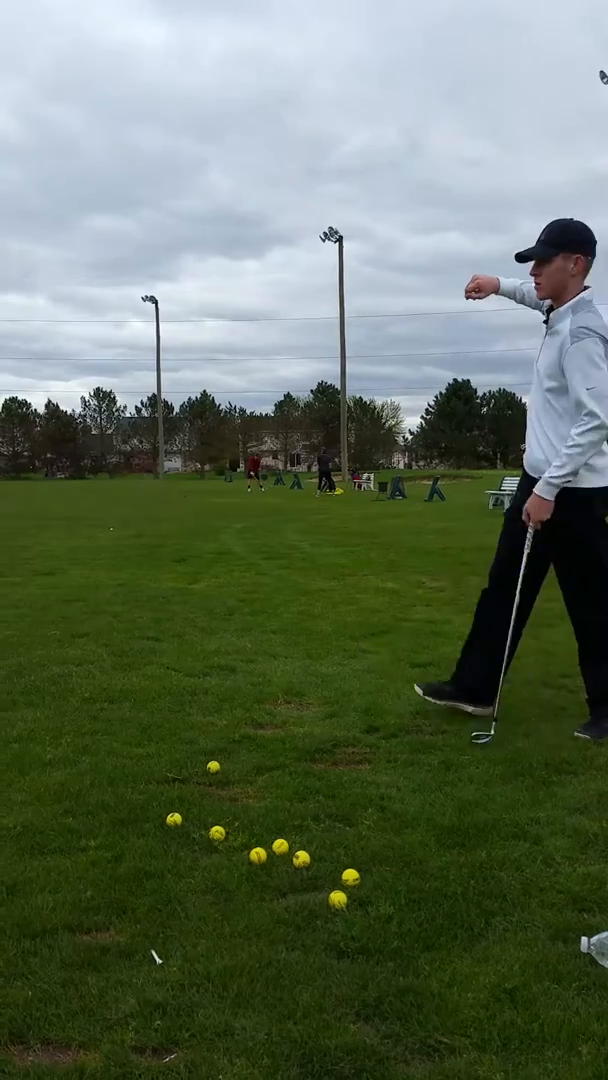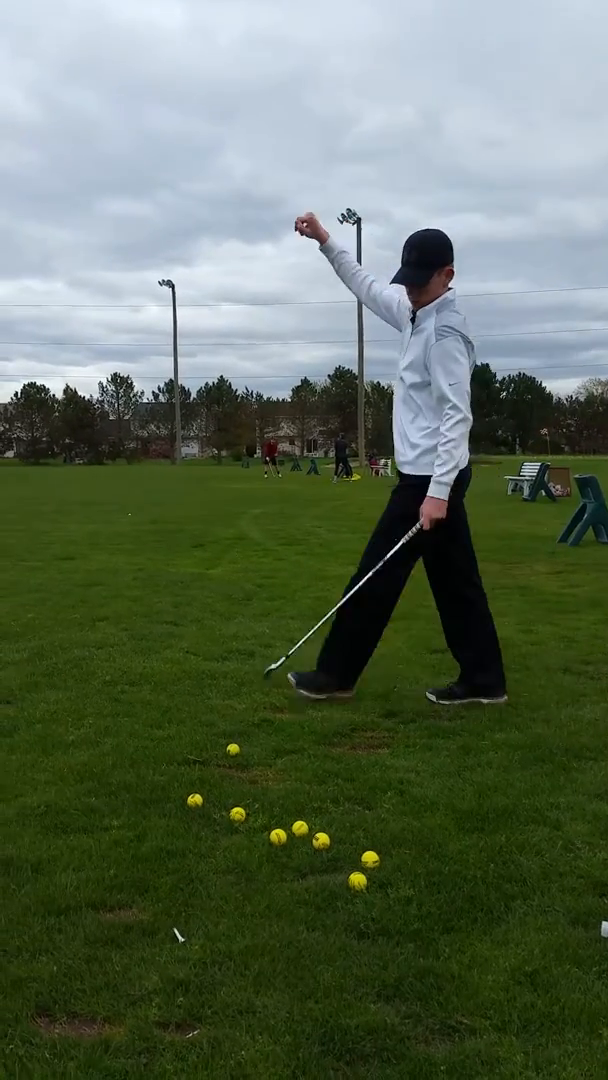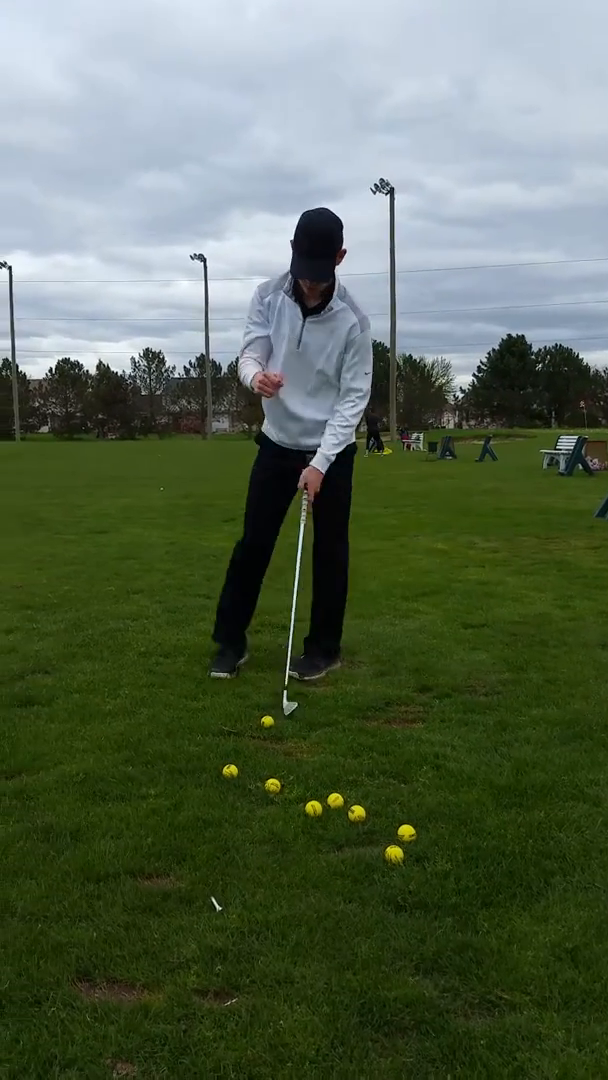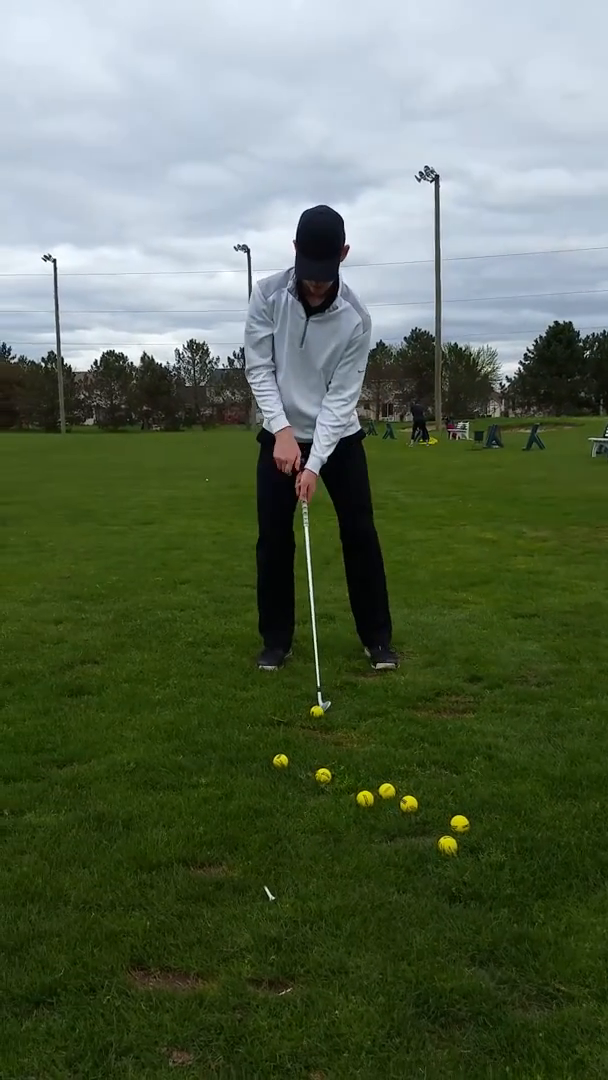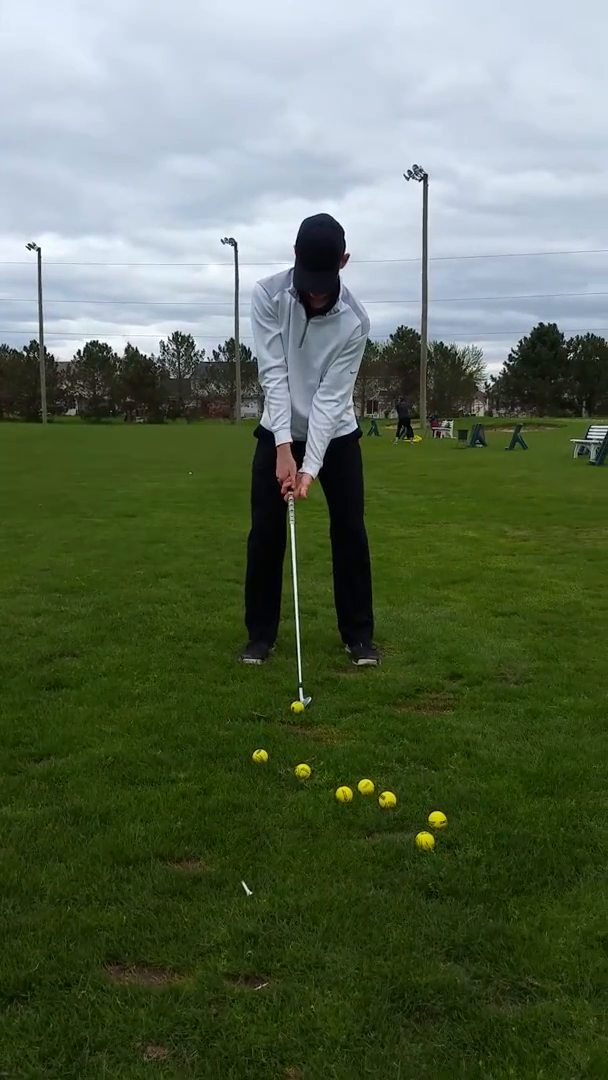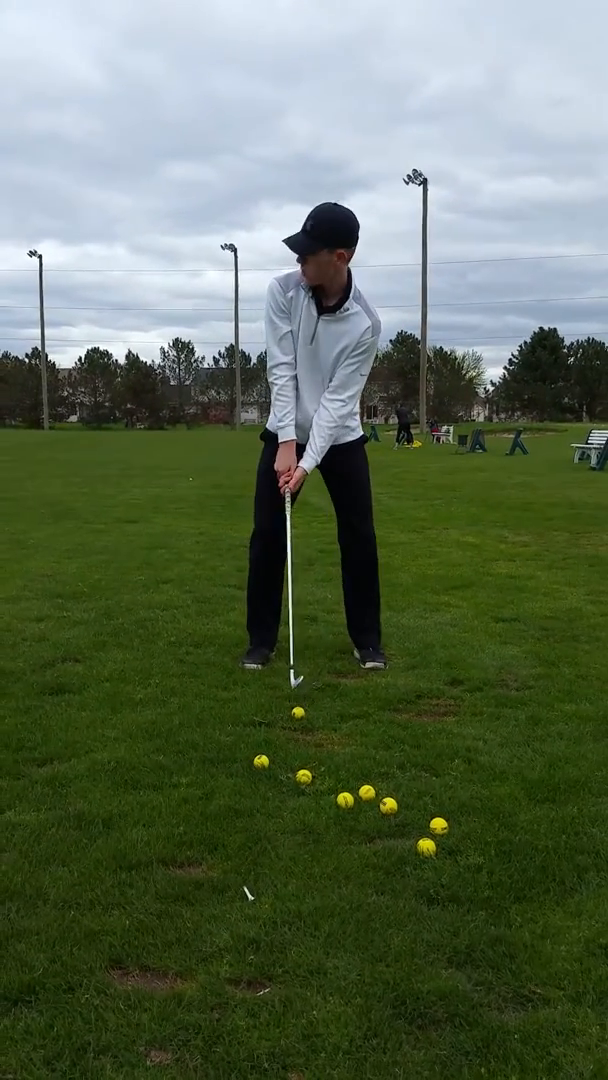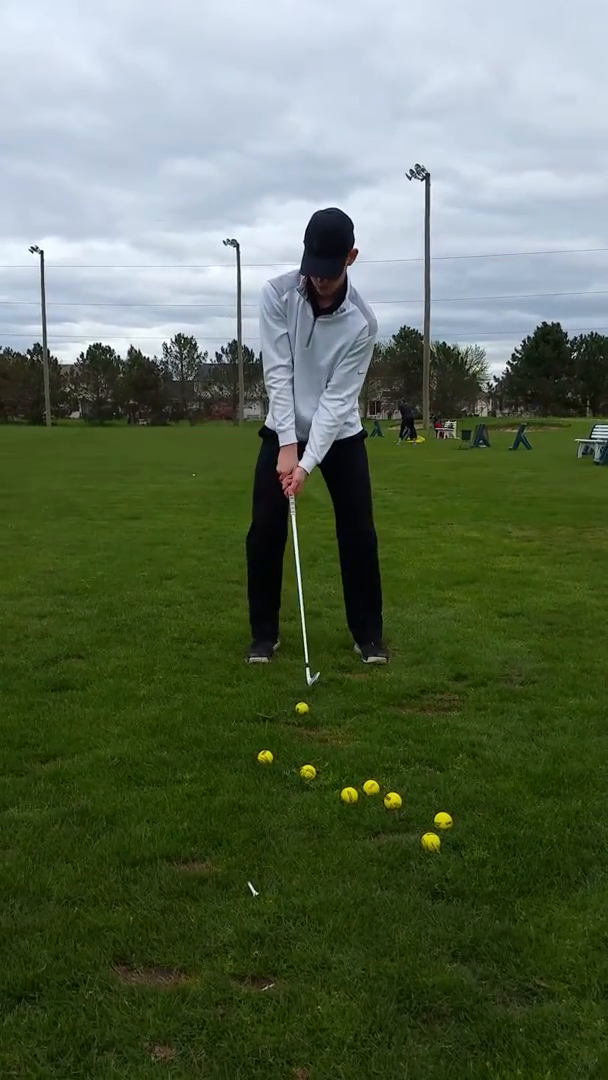
dt=0.7s
person 1, frame 1
right shoulder: (560, 316)
left wrist: (547, 489)
right wrist: (497, 285)
right hip: (540, 481)
right knee: (504, 585)
right ankle: (475, 687)
person 1, frame 2
left shoulder: (444, 331)
right shoulder: (415, 314)
left elbow: (457, 415)
right elbow: (368, 288)
left wrist: (438, 490)
right wrist: (326, 241)
left hip: (429, 477)
right hip: (427, 473)
left knee: (377, 573)
right knee: (454, 578)
left ankle: (336, 674)
right ankle: (484, 678)
person 1, frame 3
left shoulder: (352, 321)
right shoulder: (267, 297)
left elbow: (353, 397)
right elbow: (249, 355)
left wrist: (321, 464)
right wrist: (256, 375)
left hip: (331, 448)
right hip: (277, 441)
left knee: (328, 550)
right knee: (253, 543)
left ankle: (323, 648)
right ankle: (230, 643)
person 1, frame 4
left shoulder: (355, 318)
right shoulder: (267, 294)
left elbow: (341, 395)
right elbow: (257, 367)
left wrist: (315, 463)
right wrist: (282, 430)
left hip: (339, 438)
right hip: (282, 436)
left knee: (359, 533)
right knee: (273, 539)
left ankle: (377, 636)
right ankle: (276, 638)
person 1, frame 5
left shoulder: (354, 321)
right shoulder: (268, 294)
left elbow: (331, 397)
right elbow: (273, 374)
left wrist: (311, 468)
right wrist: (285, 448)
left hip: (336, 434)
right hip: (278, 432)
left knee: (349, 531)
right knee: (265, 532)
left ankle: (358, 633)
right ankle: (261, 632)
person 1, frame 6
left shoulder: (364, 323)
right shoulder: (283, 292)
left elbow: (338, 399)
right elbow: (281, 371)
left wrist: (308, 464)
right wrist: (288, 444)
left hip: (341, 440)
right hip: (285, 434)
left knee: (359, 537)
right knee: (267, 536)
left ankle: (367, 639)
right ankle: (262, 638)
person 1, frame 7
left shoulder: (362, 322)
right shoulder: (277, 294)
left elbow: (338, 398)
right elbow: (278, 375)
left wrist: (308, 463)
right wrist: (288, 446)
left hip: (341, 436)
right hip: (284, 431)
left knee: (358, 532)
right knee: (265, 530)
left ankle: (368, 632)
right ankle: (264, 632)
